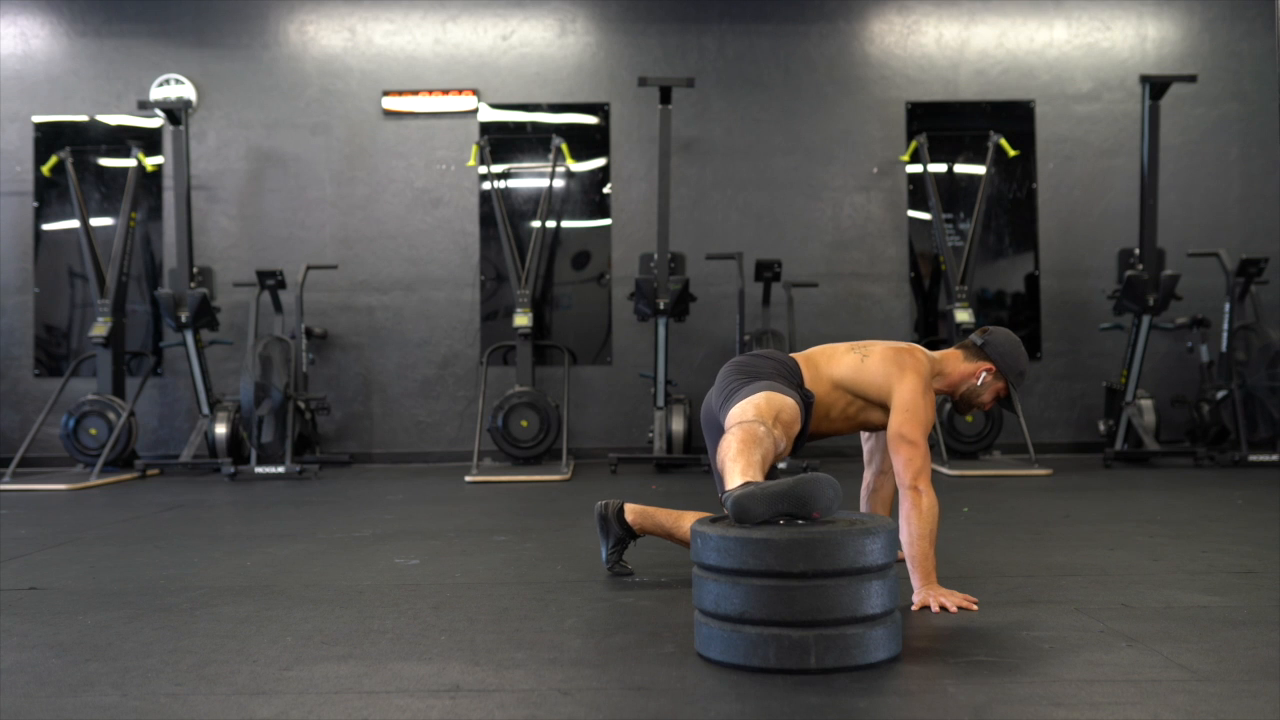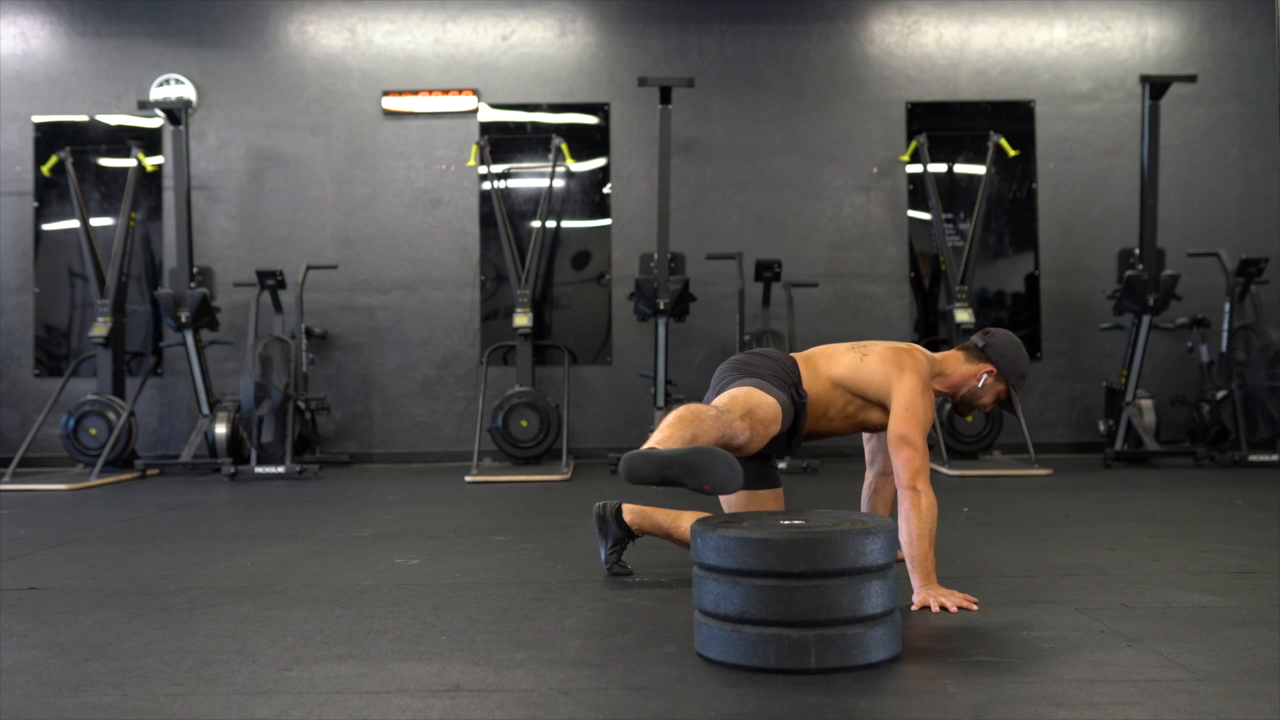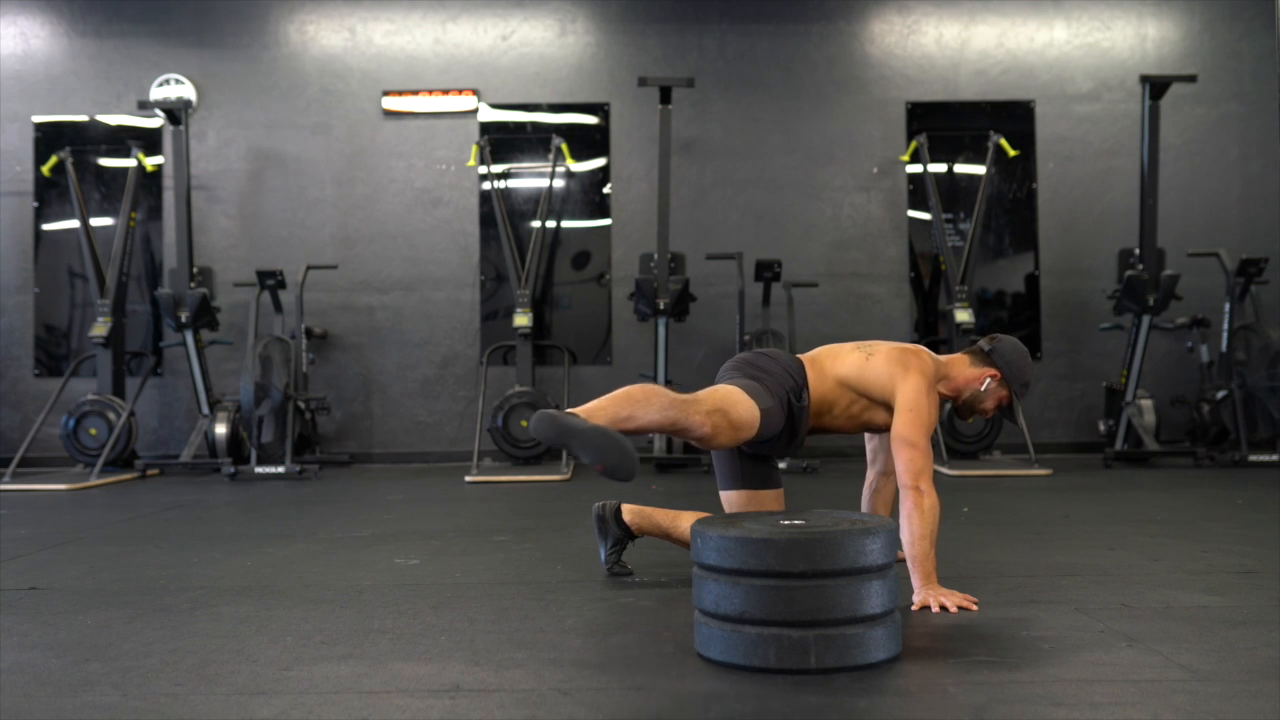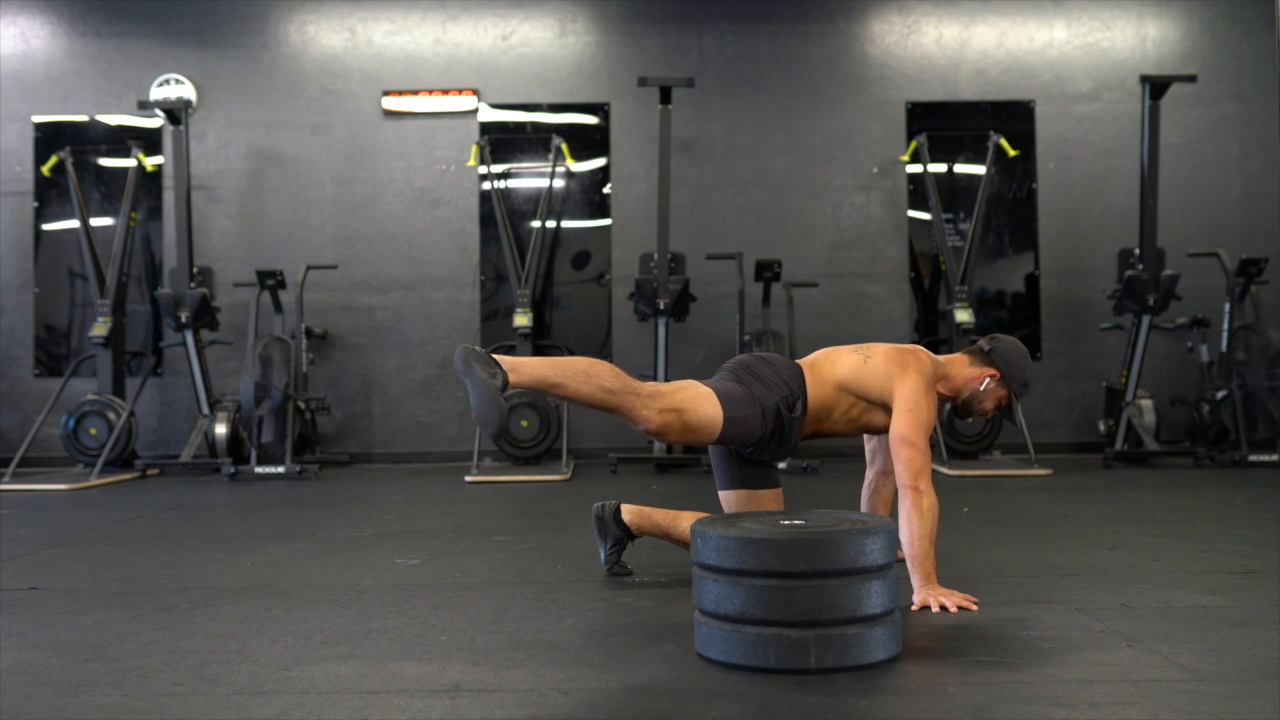
dt=0.7s
person 1, frame 1
left shoulder: (904, 372)
right shoulder: (917, 383)
left elbow: (881, 470)
right elbow: (916, 487)
right wrist: (926, 586)
left hip: (734, 406)
right hip: (755, 383)
right knee: (768, 429)
left ankle: (625, 518)
right ankle: (747, 488)
person 1, frame 2
left shoulder: (907, 375)
right shoulder: (916, 382)
left elbow: (882, 472)
right elbow: (915, 489)
right wrist: (926, 585)
left hip: (754, 408)
right hip: (759, 382)
right knee: (739, 426)
left ankle: (624, 518)
right ankle: (656, 452)
person 1, frame 3
left shoulder: (911, 376)
right shoulder: (922, 384)
left elbow: (884, 472)
right elbow: (916, 489)
right wrist: (926, 585)
left hip: (764, 423)
right hip: (765, 384)
right knee: (703, 419)
left ankle: (624, 518)
right ankle: (578, 421)
person 1, frame 4
left shoulder: (907, 376)
right shoulder: (919, 383)
left elbow: (883, 471)
right elbow: (915, 489)
right wrist: (926, 584)
left hip: (759, 424)
right hip: (762, 393)
right knee: (654, 410)
left ankle: (626, 517)
right ankle: (498, 369)
